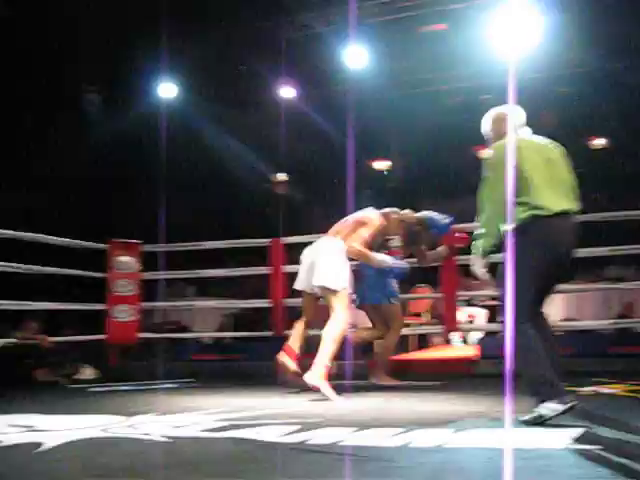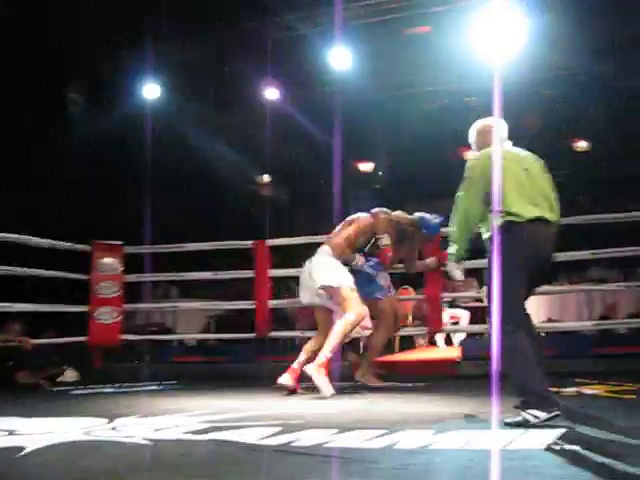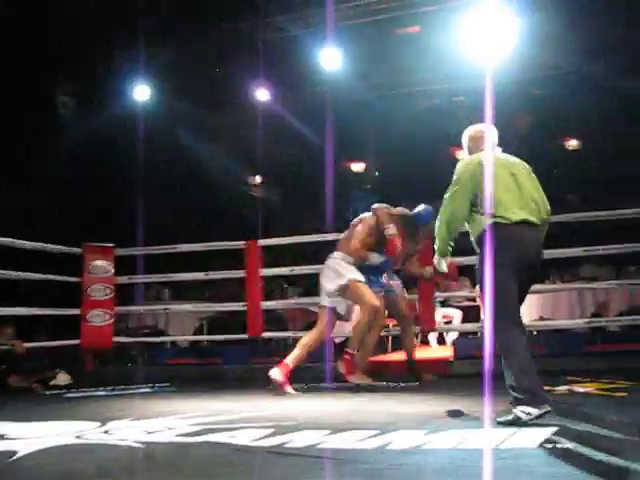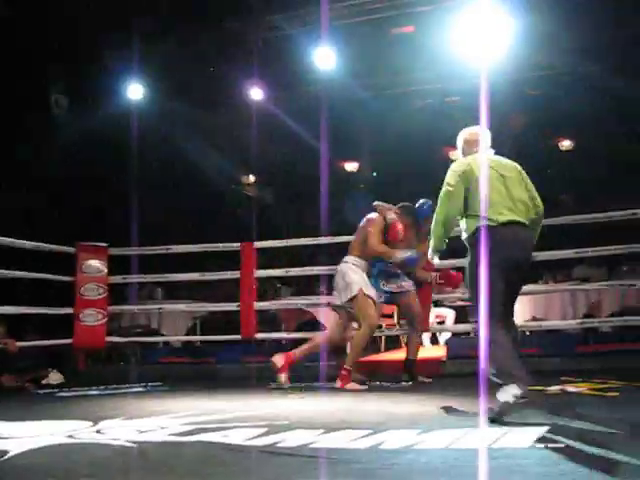
dt=0.1s
person 1, frame 1
left shoulder: (502, 151)
right shoulder: (552, 147)
left elbow: (494, 203)
right elbow: (573, 194)
left wrist: (481, 250)
left hip: (535, 231)
right hip: (565, 230)
left knee: (517, 317)
right knee: (531, 309)
left ankle: (551, 394)
right ankle: (551, 386)
person 1, frame 2
left shoulder: (482, 160)
right shoulder: (532, 160)
left elbow: (467, 210)
right elbow: (554, 206)
left wrist: (455, 254)
left hip: (513, 238)
right hip: (544, 235)
left knee: (509, 322)
right knee: (515, 312)
left ankle: (539, 402)
right ankle: (535, 388)
person 1, frame 3
left shoulder: (470, 165)
right shoulder: (520, 164)
left elbow: (453, 210)
right elbow: (545, 211)
left wrist: (441, 249)
left hip: (500, 240)
right hip: (531, 240)
left knee: (503, 321)
right knee: (510, 314)
left ankle: (532, 399)
right ankle: (520, 384)
person 1, frame 4
left shoulder: (462, 167)
right shoulder: (512, 166)
left elbow: (448, 210)
right elbow: (537, 209)
left wrist: (435, 245)
left hip: (490, 240)
right hip: (521, 239)
left knee: (490, 317)
right knee: (504, 314)
left ankle: (513, 381)
right ankle: (512, 377)
person 2, frame 1
left shoulder: (368, 215)
right shoulder: (378, 221)
right elbow: (353, 247)
right wrist: (381, 260)
left hip: (313, 251)
right hip: (329, 254)
left knee: (308, 316)
right knee: (342, 318)
left ankle: (291, 350)
right ankle: (318, 373)
person 2, frame 2
left shoulder: (367, 221)
right shoulder: (366, 221)
right elbow: (339, 243)
right wrist: (357, 260)
left hip: (317, 264)
right hip: (327, 261)
left knee: (325, 331)
right knee: (358, 312)
left ankle: (292, 373)
right ankle: (320, 364)
person 2, frame 3
left shoulder: (378, 225)
right shoulder: (370, 221)
right elbow: (354, 247)
right wrist: (372, 258)
left hip: (337, 270)
right hip: (340, 264)
left knee: (322, 331)
right knee: (374, 305)
left ankle: (283, 369)
right ankle: (348, 360)
person 2, frame 4
left shoulder: (380, 223)
right shoulder: (377, 220)
right elbow: (374, 248)
right wrist: (399, 255)
left hip: (356, 271)
right hip: (353, 270)
left knee: (337, 333)
right knee: (371, 321)
left ankle: (287, 359)
right ankle: (345, 376)
person 3, frame 1
left shoulder: (419, 236)
left elbow: (425, 258)
left wrist: (447, 248)
left hip: (382, 273)
right hip: (376, 274)
left knee: (384, 328)
right knee: (396, 325)
right ankle: (378, 372)
person 3, frame 2
left shoulder: (413, 239)
left elbow: (411, 267)
left wrist: (435, 261)
left hip: (377, 271)
right hip: (368, 270)
left knee: (398, 317)
right knee: (386, 323)
left ankle: (366, 361)
right ankle: (364, 371)
person 3, frame 3
left shoulder: (417, 240)
left elbow: (410, 268)
left wrist: (430, 271)
left hip: (388, 274)
right hip: (373, 271)
left knee: (408, 318)
right knee: (378, 322)
left ankle: (413, 367)
person 3, frame 4
left shoulder: (423, 240)
left elbow: (416, 272)
right elbow: (377, 206)
left wrist: (435, 276)
left hip: (402, 276)
right hip: (381, 273)
left knee: (418, 319)
left ankle: (410, 370)
